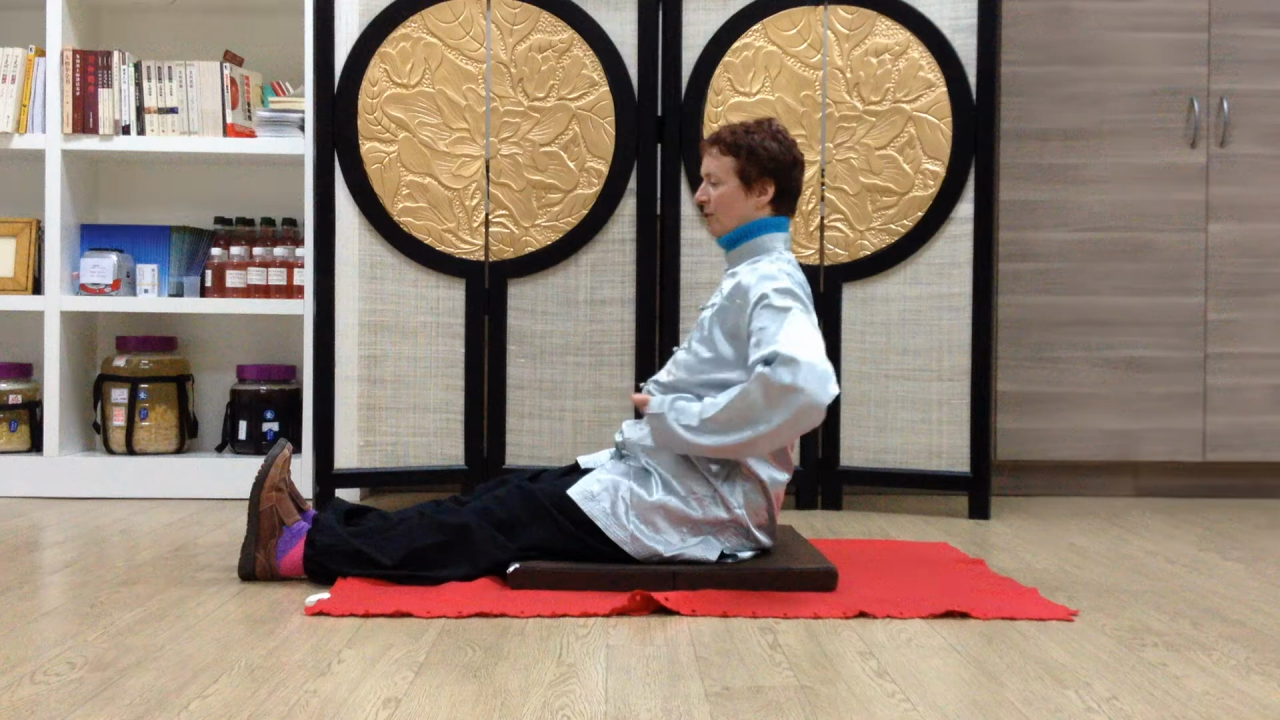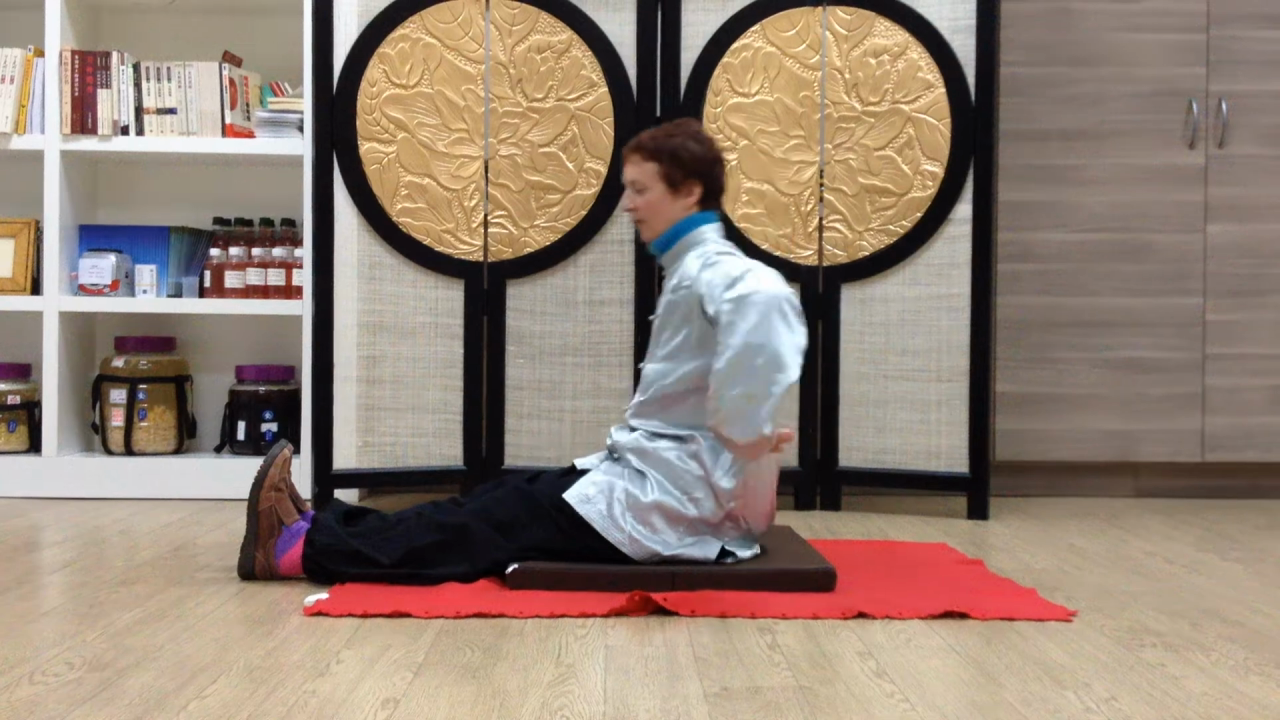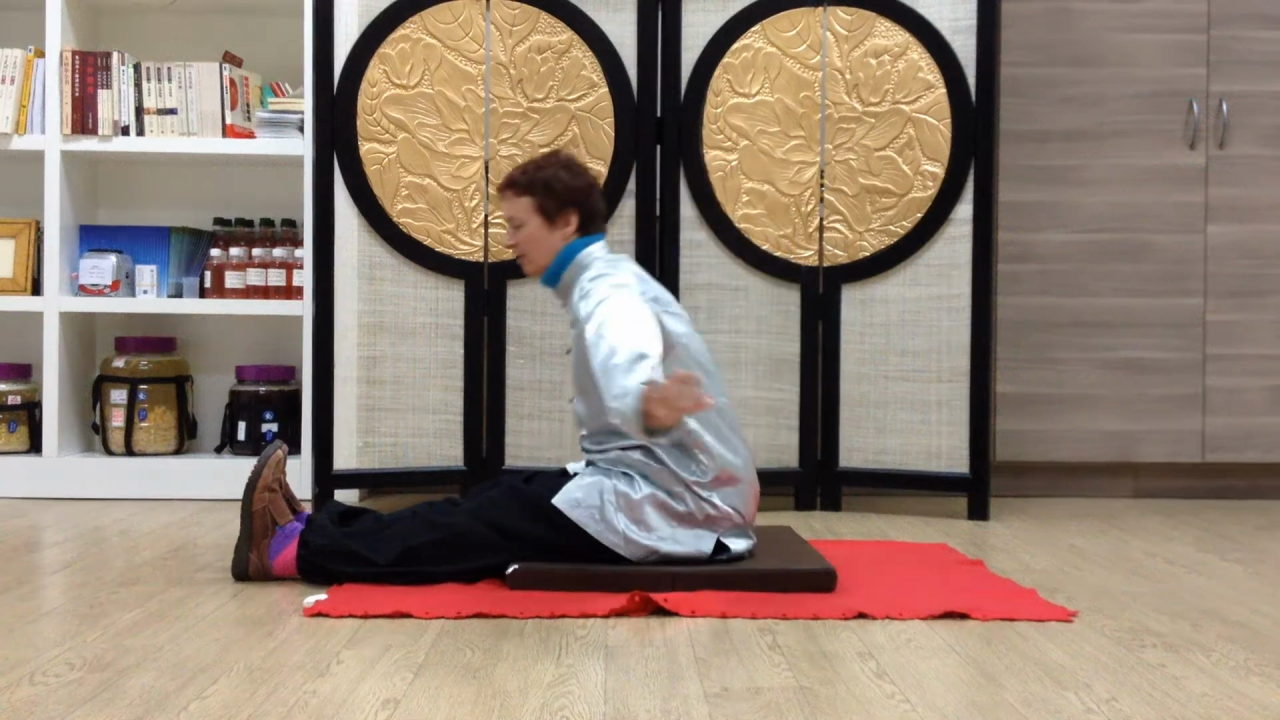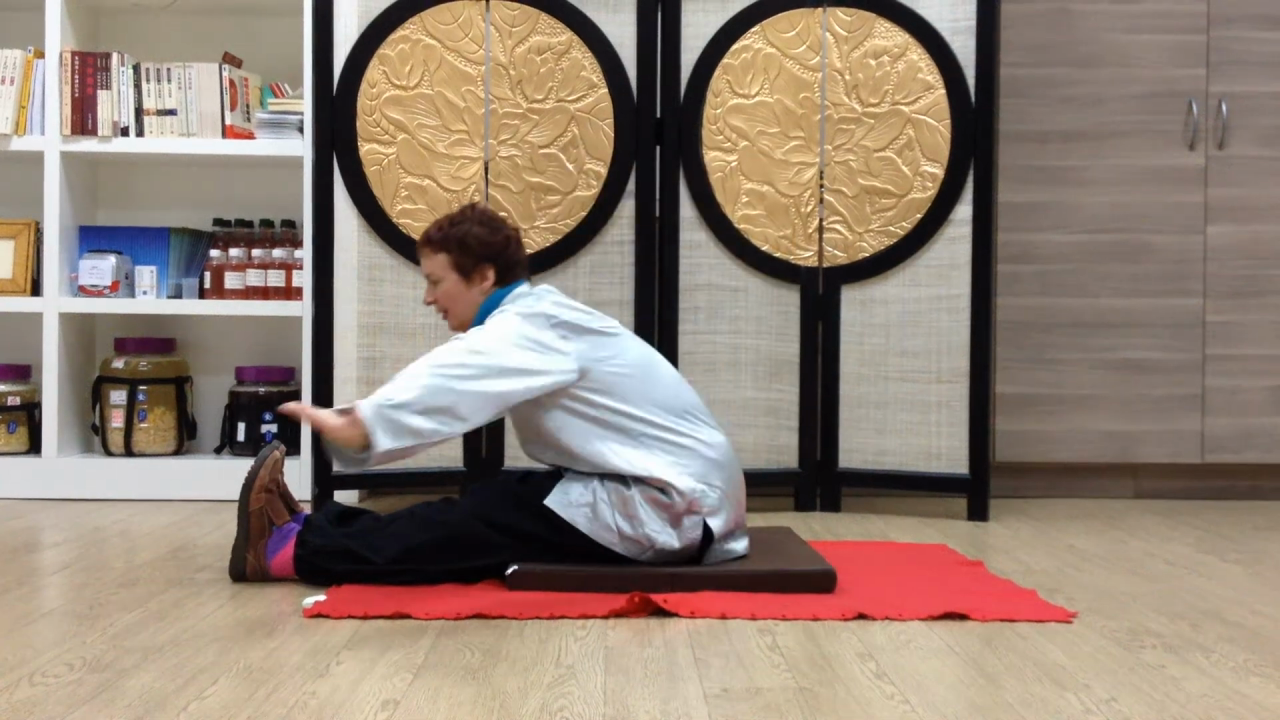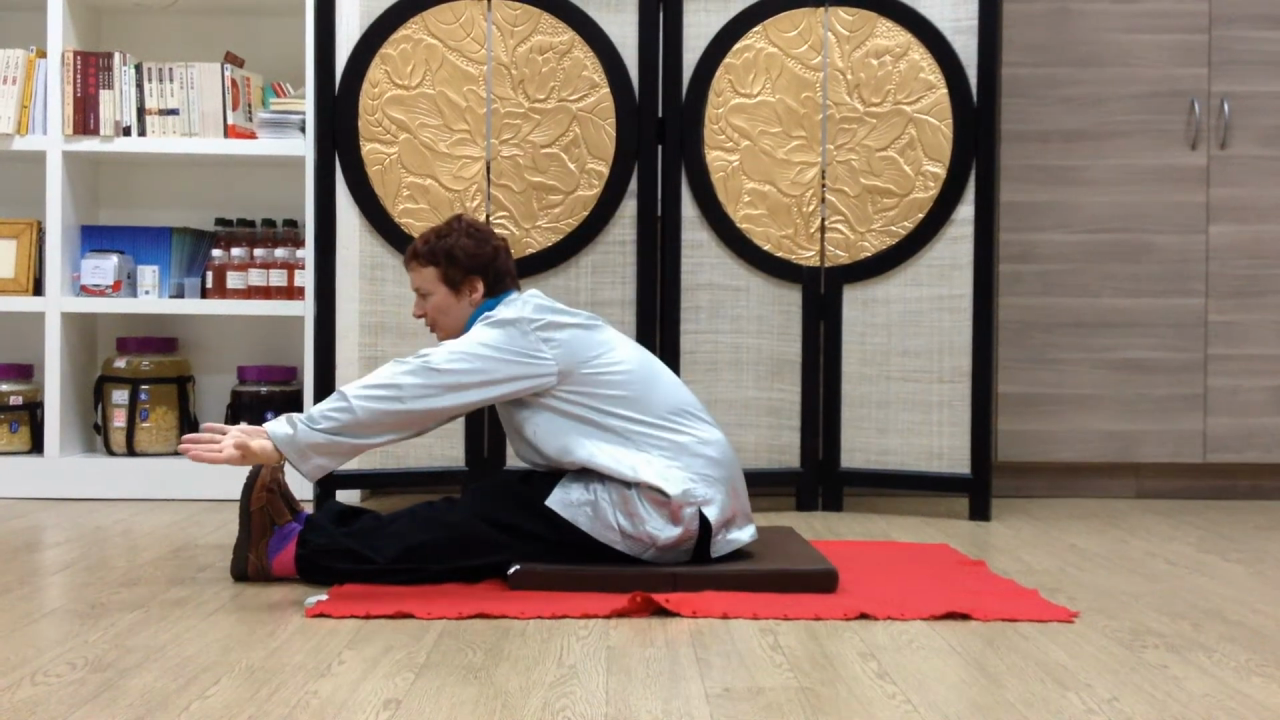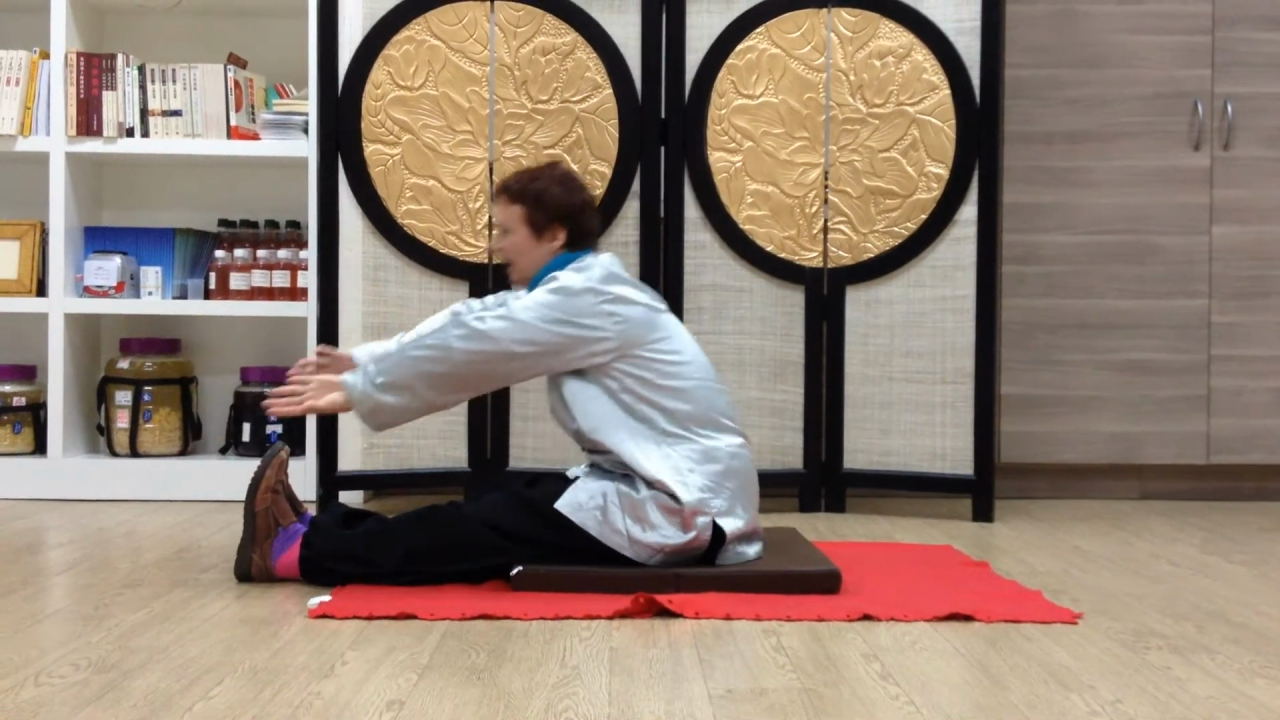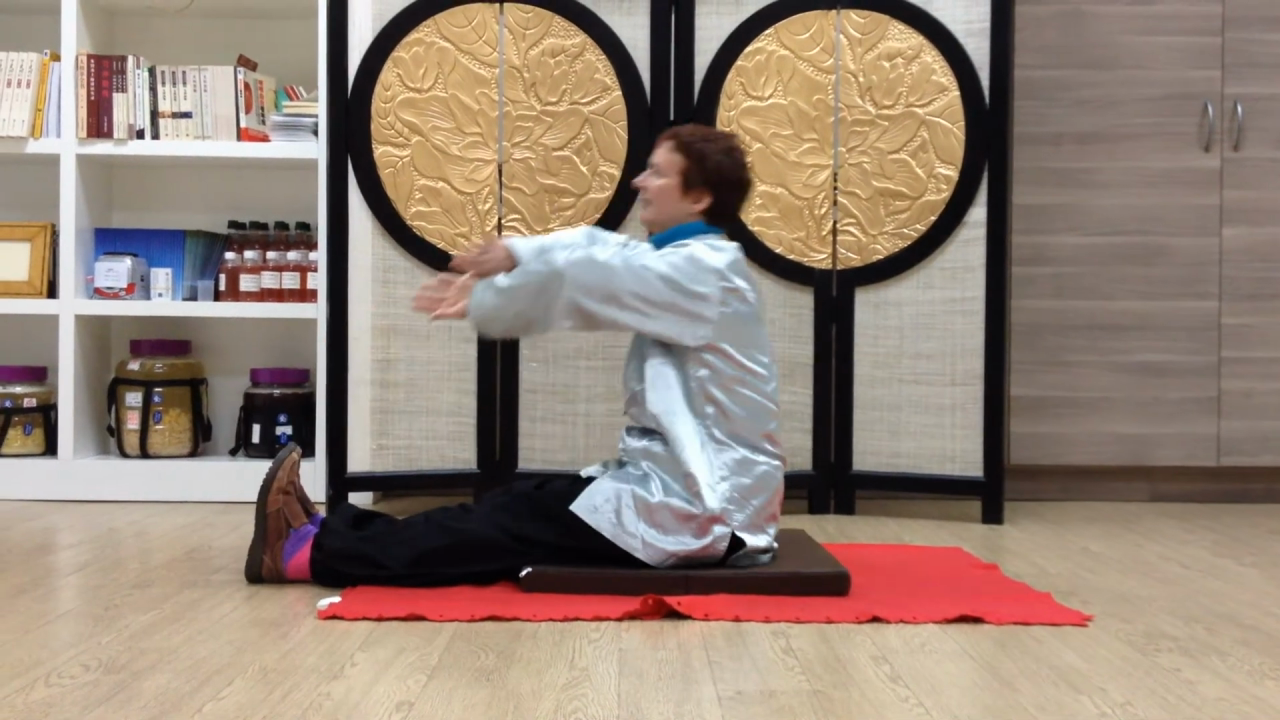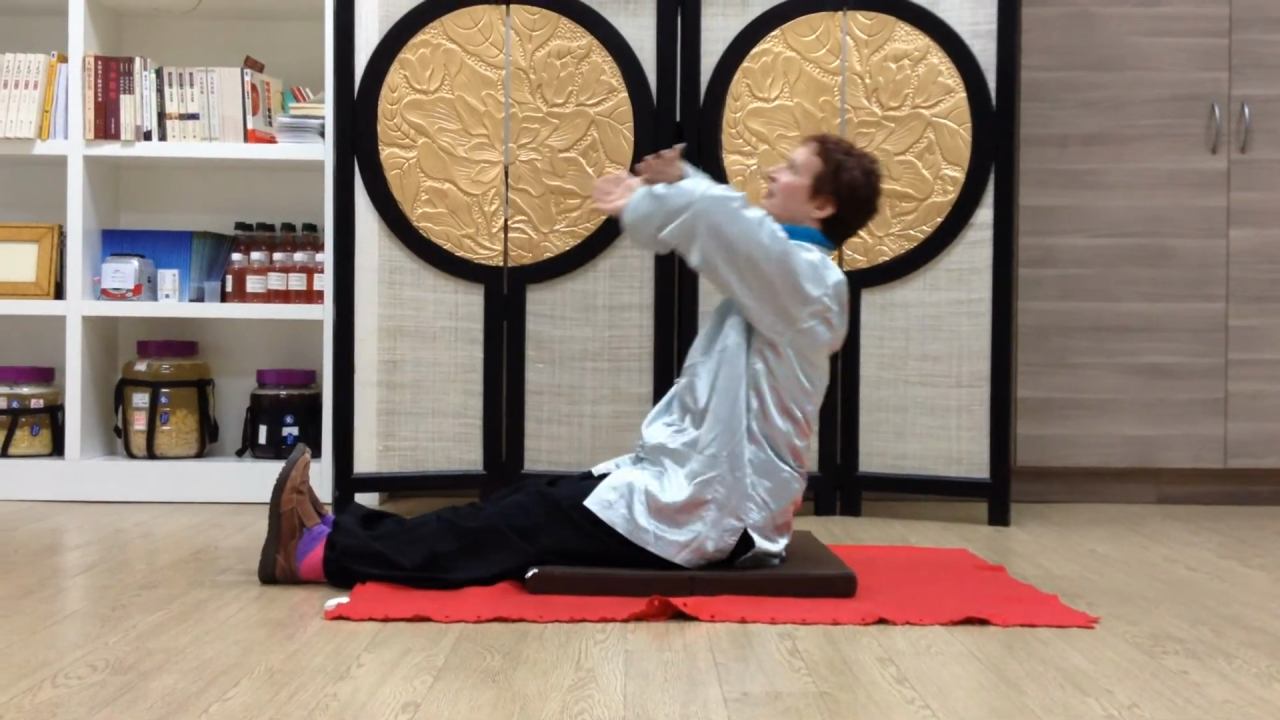
dt=0.5s
person 1, frame 1
left shoulder: (769, 282)
right shoulder: (757, 275)
left elbow: (802, 387)
left wrist: (674, 420)
right wrist: (665, 408)
left hip: (695, 506)
right hip: (676, 483)
left knee: (497, 522)
right knee: (506, 498)
left ankle: (300, 548)
right ankle: (320, 530)
person 1, frame 2
left shoulder: (712, 270)
right shoulder: (694, 266)
left elbow: (768, 307)
left wrist: (743, 427)
left hip: (681, 505)
right hip: (669, 484)
left knee: (493, 525)
right knee: (498, 502)
left ankle: (300, 548)
right ankle: (323, 530)
person 1, frame 3
left shoulder: (607, 291)
right shoulder: (607, 280)
left elbow: (625, 354)
left wrist: (650, 407)
left hip: (678, 505)
right hip: (665, 488)
left knee: (488, 523)
right knee: (494, 499)
left ankle: (296, 548)
right ankle: (314, 530)
person 1, frame 4
left shoulder: (529, 329)
right shoulder: (538, 315)
left elbow: (447, 384)
right elbow: (452, 383)
left wrist: (362, 426)
left hip: (669, 509)
right hip: (673, 494)
left knee: (478, 524)
right knee: (488, 504)
left ankle: (294, 551)
right ankle: (314, 531)
person 1, frame 5
left shoulder: (519, 335)
right shoulder: (523, 324)
left elbow: (405, 393)
right elbow: (415, 393)
left wrist: (280, 441)
right wrist: (284, 437)
left hip: (668, 506)
right hip: (669, 491)
left knee: (477, 526)
right knee: (483, 504)
left ankle: (294, 551)
right ankle: (313, 533)
person 1, frame 6
left shoulder: (585, 297)
right shoulder: (584, 285)
left elbow: (467, 349)
right elbow: (475, 321)
left wrist: (357, 389)
right wrist: (361, 362)
left hip: (679, 507)
right hip: (672, 486)
left knee: (487, 532)
right knee: (499, 509)
left ankle: (298, 551)
right ankle: (317, 534)
person 1, frame 7
left shoulder: (703, 271)
right shoulder: (690, 260)
left elbow: (580, 277)
right elbow: (591, 253)
left wrist: (481, 300)
right wrist: (511, 255)
left hip: (698, 509)
right hip: (691, 487)
left knee: (507, 530)
right knee: (514, 507)
left ankle: (310, 553)
right ankle: (327, 533)
person 1, frame 8
left shoulder: (803, 279)
right shoulder: (792, 276)
left elbow: (719, 218)
right elbow: (721, 226)
left wrist: (654, 196)
right wrist: (656, 194)
left hip: (706, 513)
right hip: (693, 488)
left knee: (515, 529)
right knee: (521, 507)
left ankle: (322, 553)
right ankle: (337, 532)
